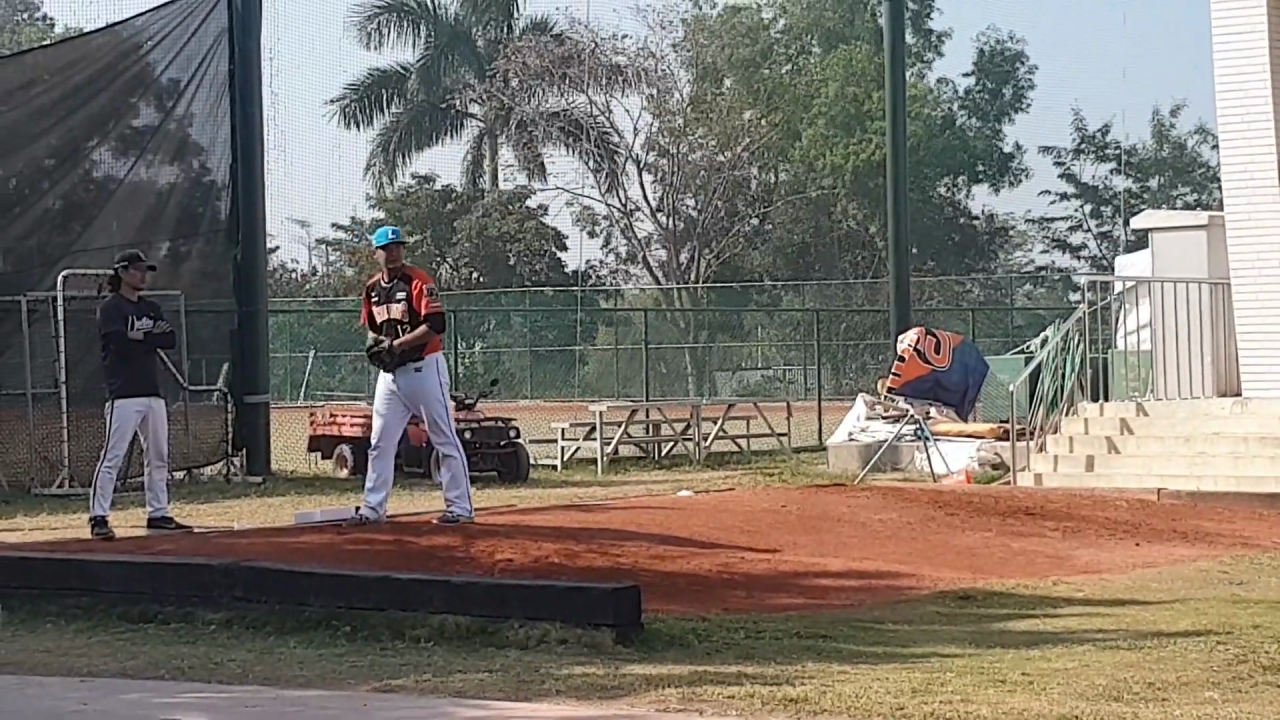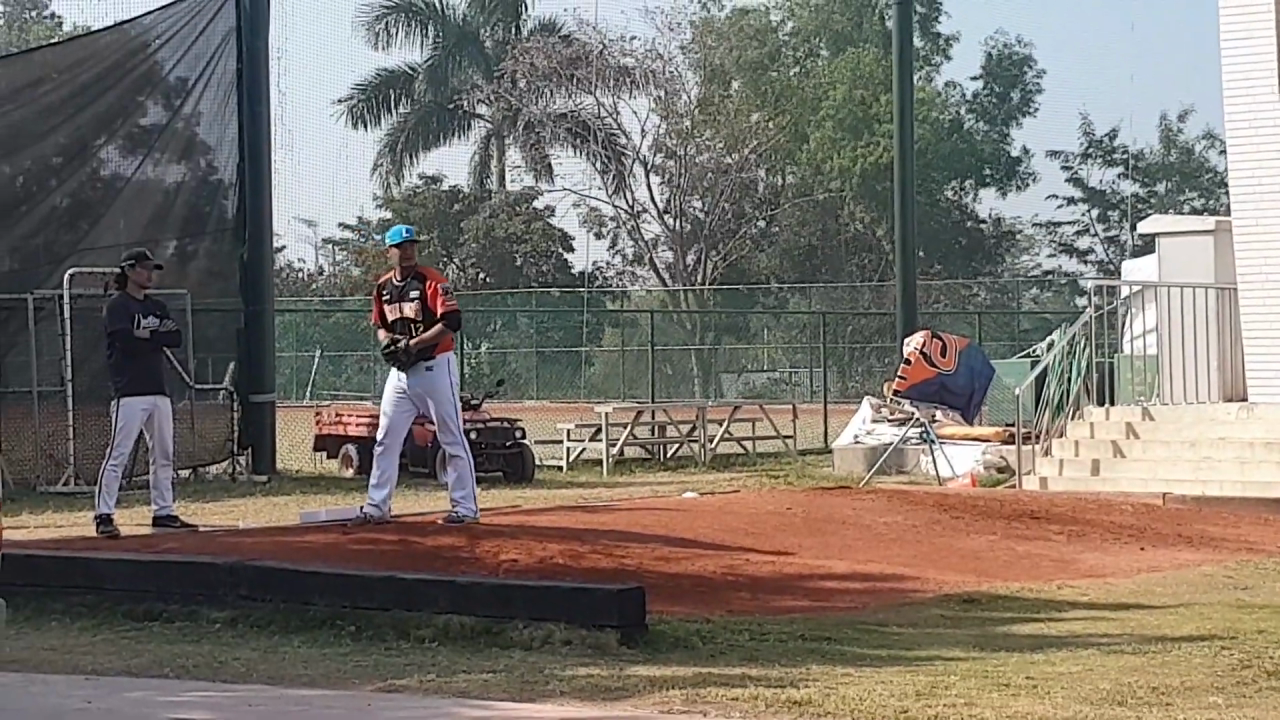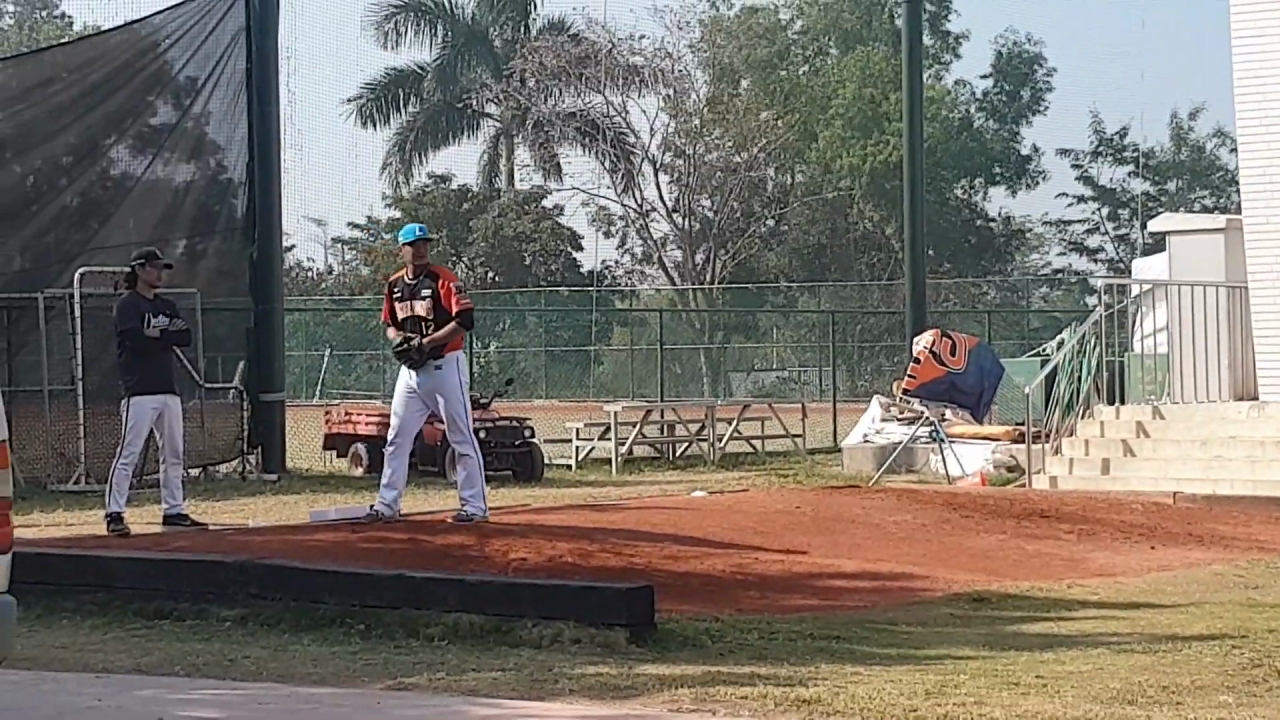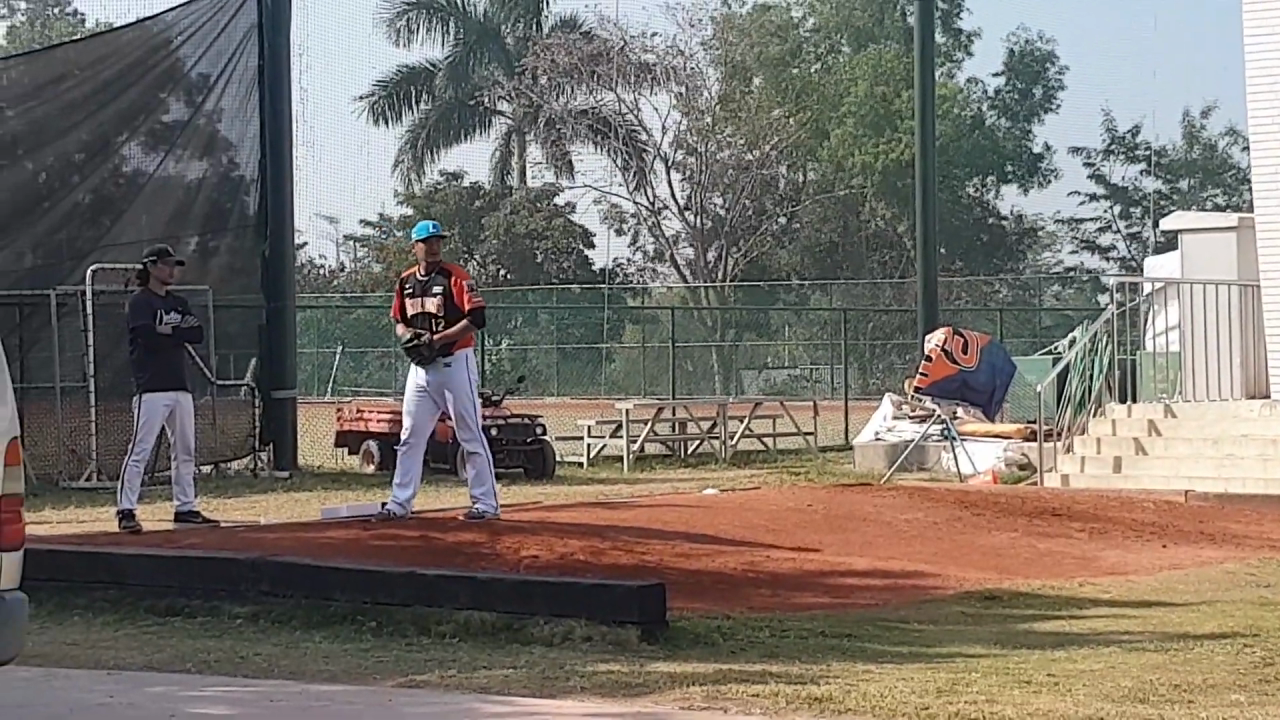
dt=0.1s
person 1, frame 1
left shoulder: (418, 281)
right shoulder: (372, 289)
left elbow: (436, 324)
left wrist: (398, 343)
right wrist: (377, 342)
left hip: (425, 368)
right hip: (391, 372)
left knee: (444, 439)
right knee: (380, 440)
left ankle: (461, 506)
right ankle: (373, 508)
person 1, frame 2
left shoulder: (433, 280)
right shoulder: (383, 287)
left elbow: (452, 322)
right elbow: (381, 328)
left wrist: (413, 344)
right wrist: (388, 342)
left hip: (435, 367)
right hip: (402, 370)
left knee: (451, 438)
right knee: (386, 438)
left ankle: (466, 507)
right ankle: (376, 506)
person 1, frame 3
left shoulder: (445, 279)
right shoulder: (394, 285)
left elbow: (465, 321)
right elbow: (390, 326)
left wrist: (427, 342)
right wrist: (399, 338)
left hip: (445, 366)
right hip: (411, 369)
left knee: (461, 437)
right knee: (398, 437)
left ankle: (475, 505)
right ankle: (386, 505)
person 1, frame 4
left shoulder: (457, 277)
right shoulder: (405, 282)
left elbow: (476, 319)
right elbow: (399, 322)
left wrist: (437, 339)
right wrist: (408, 334)
left hip: (455, 364)
right hip: (421, 366)
left knee: (470, 435)
right knee: (411, 436)
left ankle: (486, 503)
right ankle: (399, 504)
person 2, frame 1
left shoulder: (152, 308)
right shoulder: (111, 307)
left elbow: (170, 340)
right elbow: (121, 344)
left wrist: (141, 337)
right wrist: (153, 338)
left hip: (153, 392)
right hip: (124, 394)
left knee: (158, 457)
right knee: (112, 457)
left ankle: (158, 514)
right ankle: (98, 517)
person 2, frame 2
left shoulder: (158, 306)
right shoulder: (117, 305)
left elbow: (176, 339)
right elbow: (127, 342)
left wrist: (148, 335)
right wrist: (159, 336)
left hip: (158, 391)
right hip: (130, 393)
left knee: (164, 455)
right knee: (118, 455)
left ankle: (163, 512)
right ankle: (104, 515)
person 2, frame 3
left shoulder: (168, 306)
right shoulder: (127, 304)
left elbow: (186, 337)
right elbow: (137, 341)
left wrist: (157, 334)
right wrist: (168, 335)
left hip: (168, 389)
right hip: (139, 391)
left knee: (174, 454)
right knee: (128, 453)
left ankle: (174, 511)
right ankle: (114, 514)
person 2, frame 4
left shoulder: (179, 303)
right shoulder: (139, 302)
left elbow: (198, 335)
right elbow: (150, 338)
left wrist: (169, 331)
right wrist: (180, 332)
left hip: (180, 387)
right hip: (151, 389)
left knee: (185, 451)
right knee: (140, 451)
left ankle: (185, 508)
right ankle: (126, 511)
